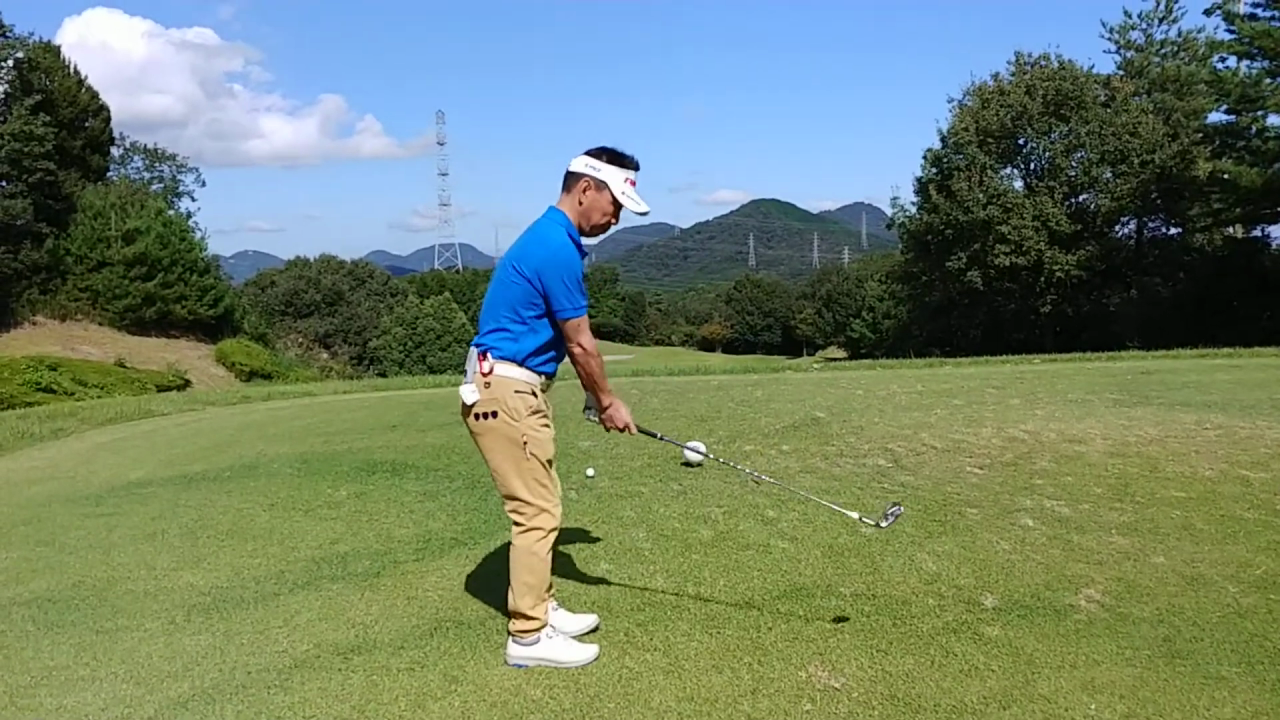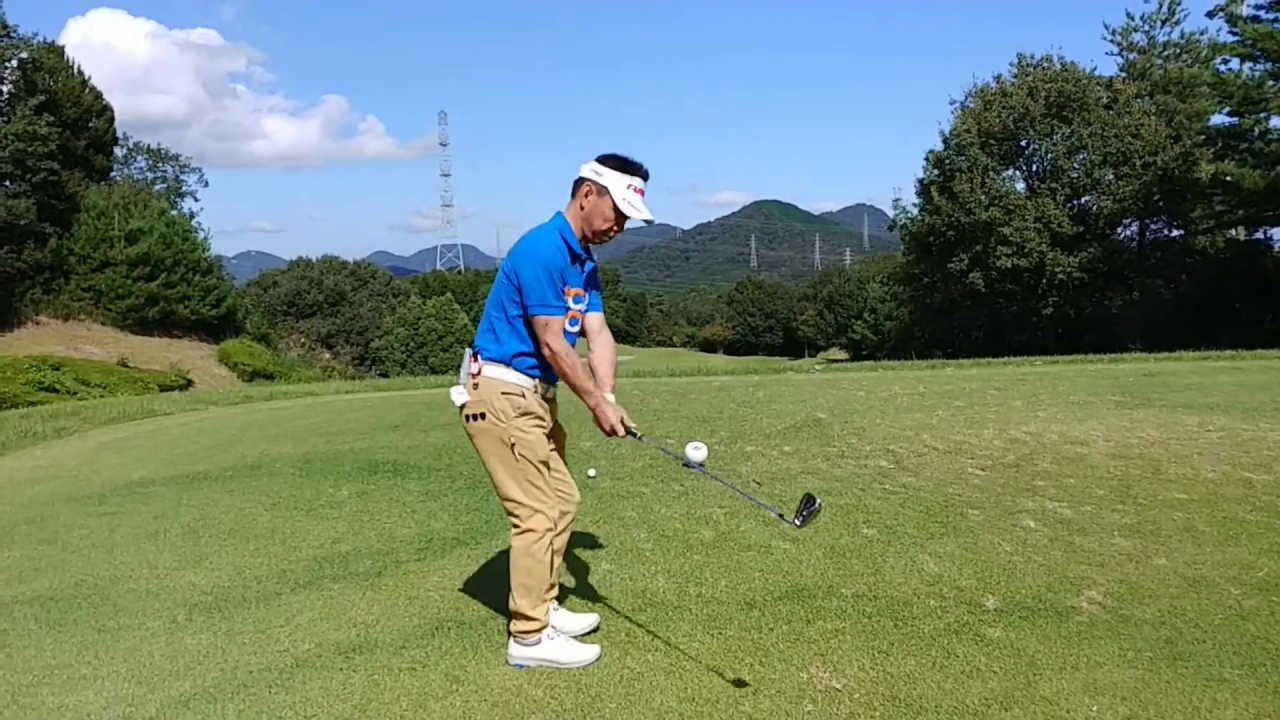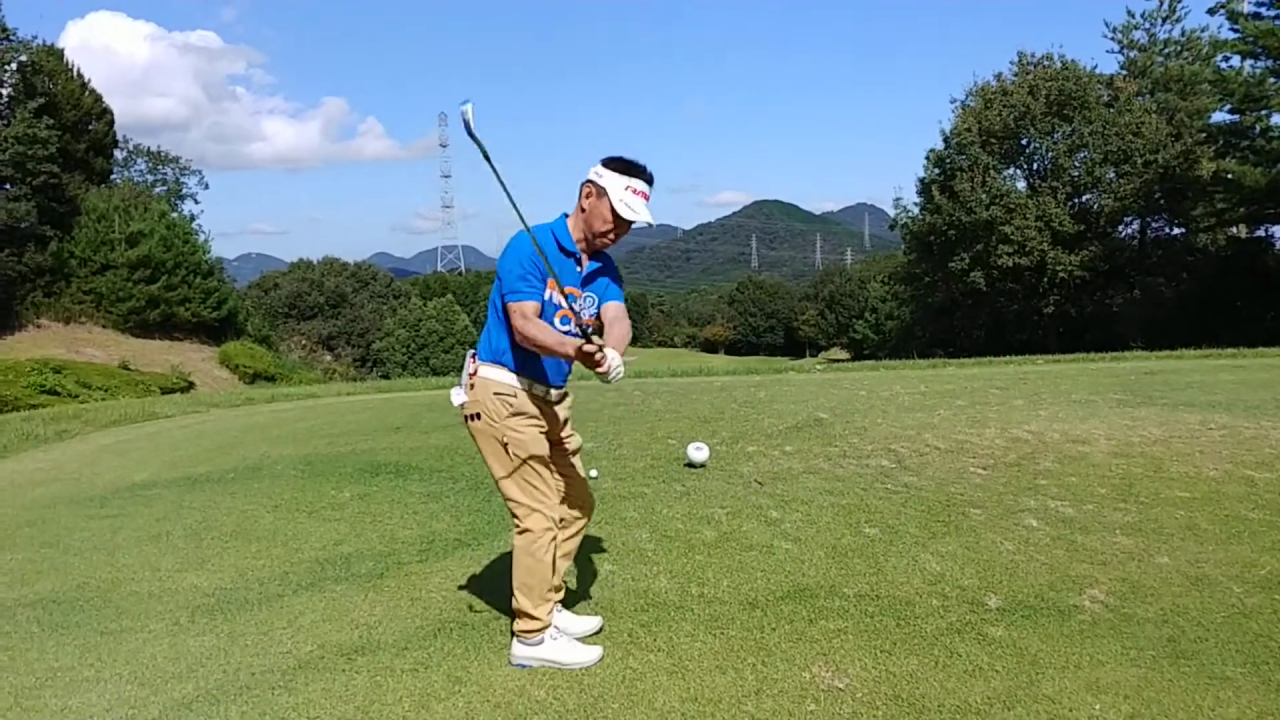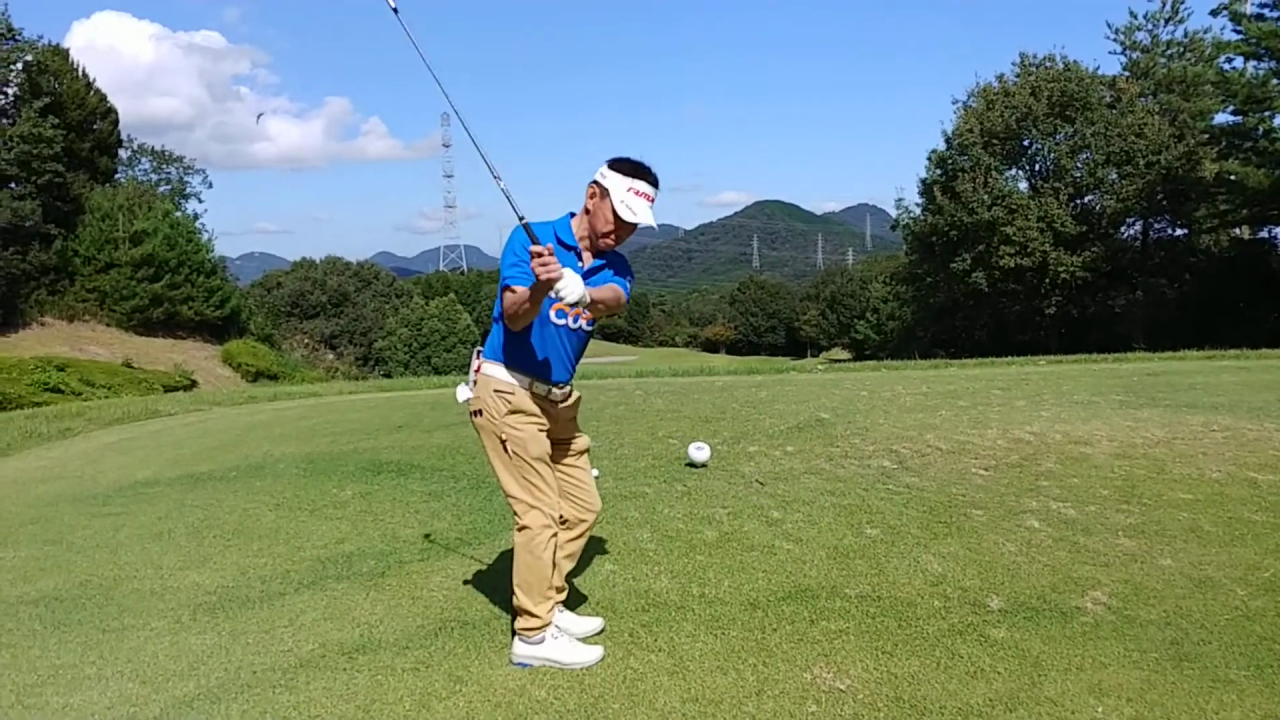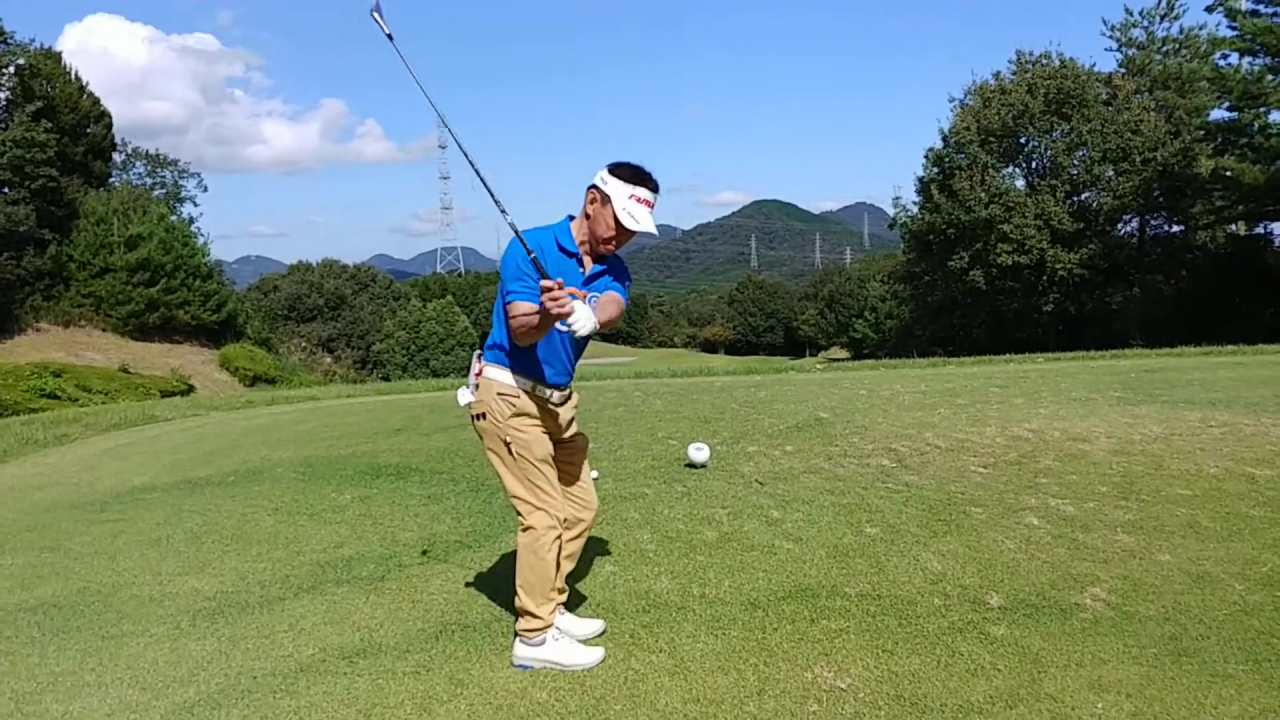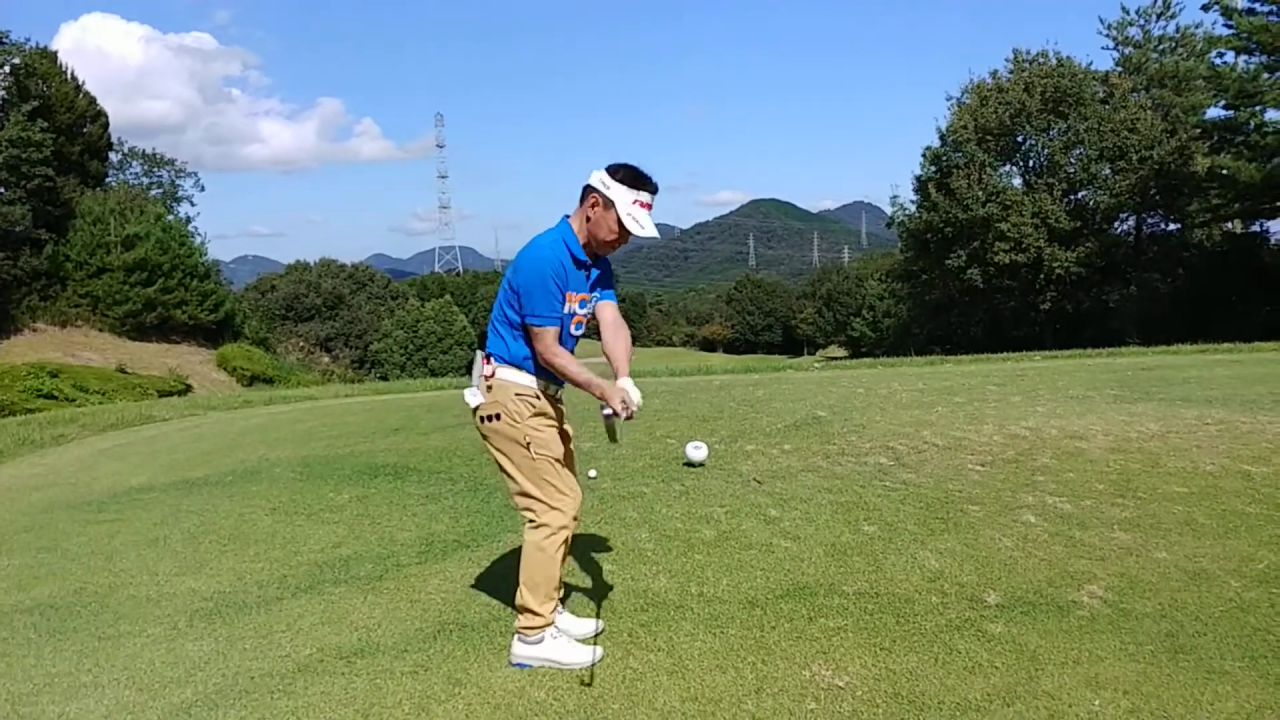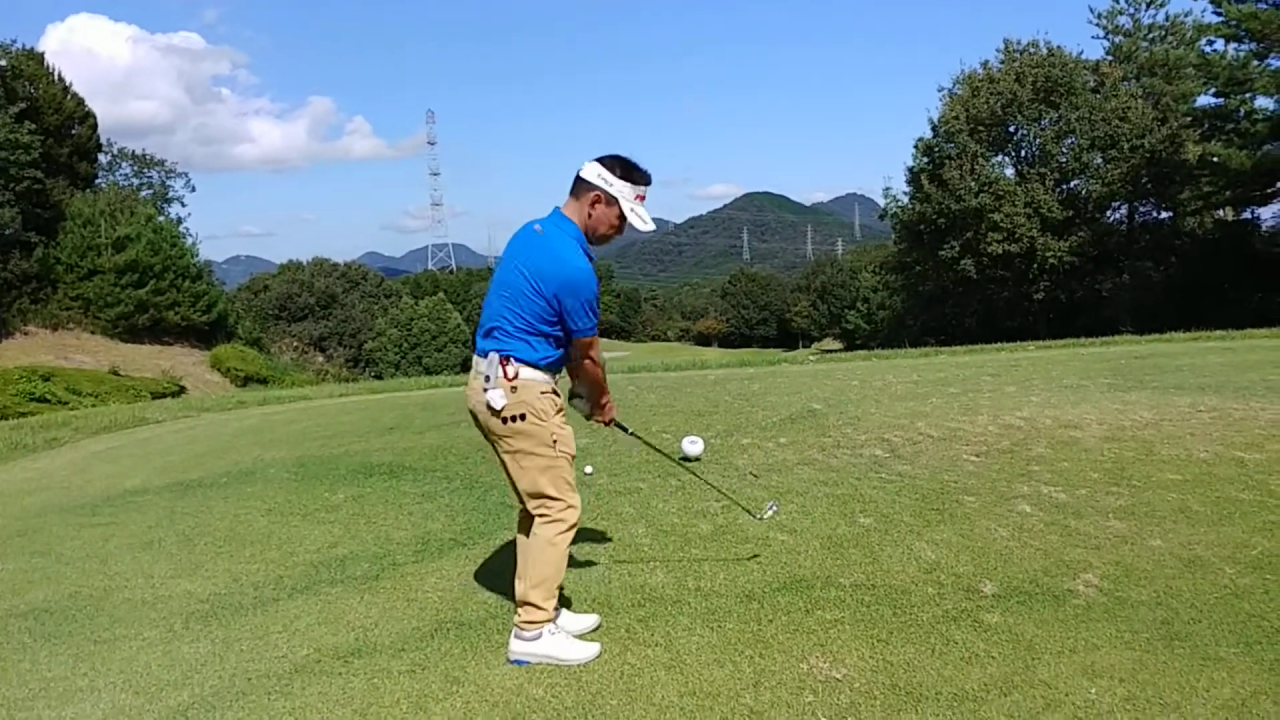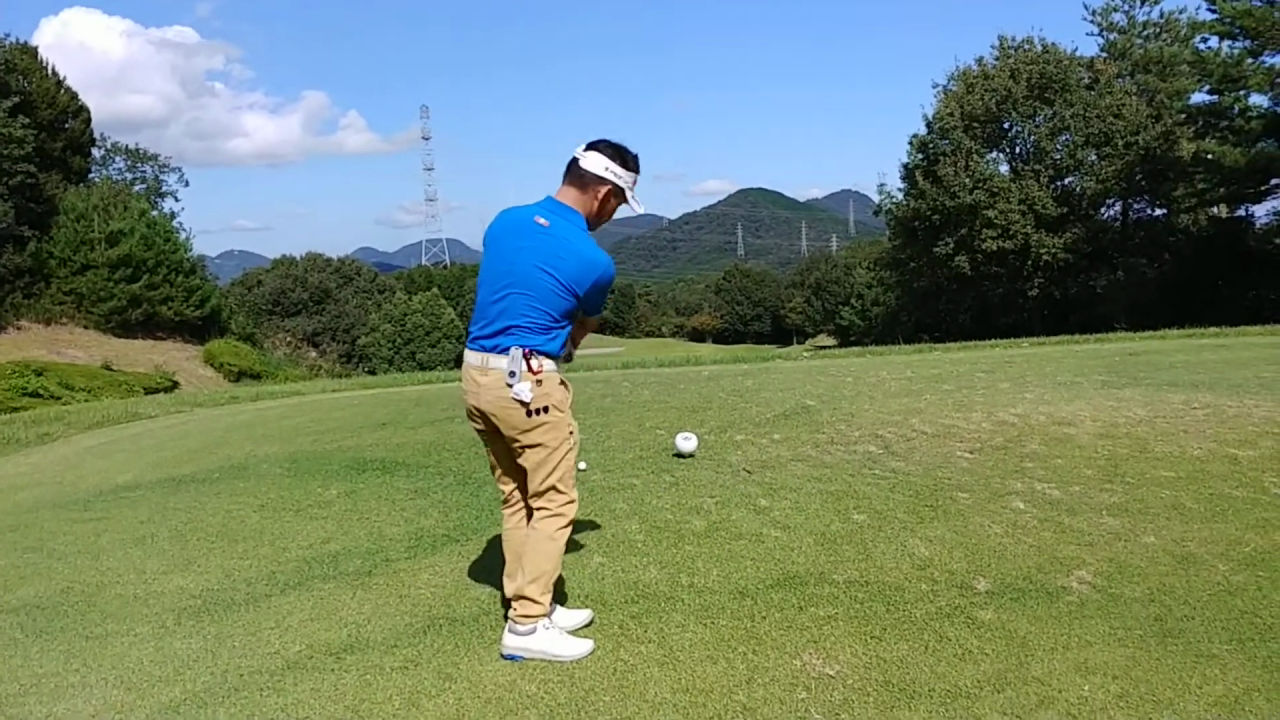
dt=0.2s
person 1, frame 1
left shoulder: (553, 240)
right shoulder: (556, 248)
left elbow: (571, 337)
right elbow: (580, 344)
left wrist: (596, 396)
right wrist: (609, 402)
left hip: (510, 388)
right hip: (506, 390)
left knee: (539, 507)
right knee: (536, 513)
left ankle: (539, 609)
right ankle: (527, 636)
person 1, frame 2
left shoulder: (583, 261)
right shoulder: (543, 248)
left elbow: (598, 333)
right elbow: (551, 342)
left wrist: (607, 396)
right wrist: (597, 404)
left hip: (530, 394)
right hip: (502, 393)
left knee: (561, 502)
right knee: (535, 513)
left ankle: (543, 607)
right ankle: (529, 636)
person 1, frame 3
left shoulder: (605, 269)
right shoulder: (529, 245)
left elbow: (617, 321)
right elbow: (524, 327)
left wrist: (612, 353)
right wrist: (576, 351)
left hip: (549, 398)
right hip: (504, 394)
left knee: (575, 505)
right knee: (538, 515)
left ankle: (547, 608)
right ankle: (532, 636)
person 1, frame 4
left shoulder: (616, 266)
right shoulder: (528, 239)
left elbow: (611, 300)
right elbow: (514, 318)
left wrist: (580, 293)
right wrist: (540, 288)
left hip: (558, 397)
right hip: (508, 392)
left knee: (581, 507)
right knee: (538, 513)
left ankle: (549, 609)
right ankle: (533, 635)
person 1, frame 5
left shoulder: (614, 270)
right shoulder: (530, 246)
left elbow: (611, 311)
right elbow: (520, 331)
left wrist: (586, 314)
right wrist: (547, 314)
left hip: (557, 399)
right hip: (509, 394)
left knee: (579, 507)
right knee: (543, 515)
left ankle: (550, 610)
right ankle: (534, 637)
person 1, frame 6
left shoulder: (599, 266)
right shoulder: (543, 256)
left elbow: (613, 325)
right elbow: (548, 351)
left wrist: (624, 382)
right wrist: (603, 389)
left hip: (543, 395)
right hip: (512, 393)
left knee: (562, 505)
right knee: (550, 512)
left ankle: (545, 611)
right ankle: (533, 635)
person 1, frame 7
left shoulder: (534, 234)
right shoulder: (570, 263)
right elbow: (587, 354)
left wrist: (587, 391)
right wrist: (602, 400)
left hip: (500, 385)
right hip: (522, 390)
left knee: (540, 504)
right knee: (558, 508)
left ankle: (540, 608)
right ankle: (531, 632)
person 1, frame 8
left shoulder: (504, 221)
right shoulder: (593, 262)
left hip: (480, 374)
right hip: (529, 383)
left knee: (519, 497)
right knee: (553, 503)
left ankle: (530, 603)
right ankle: (526, 627)
